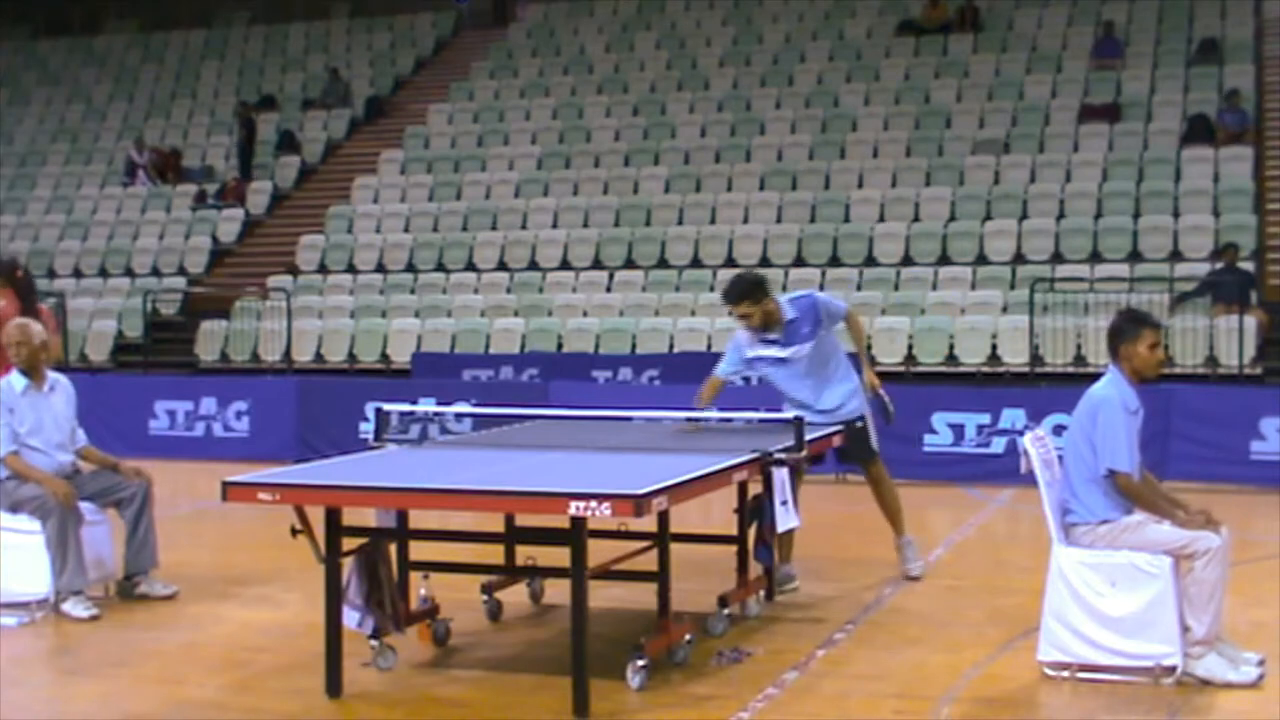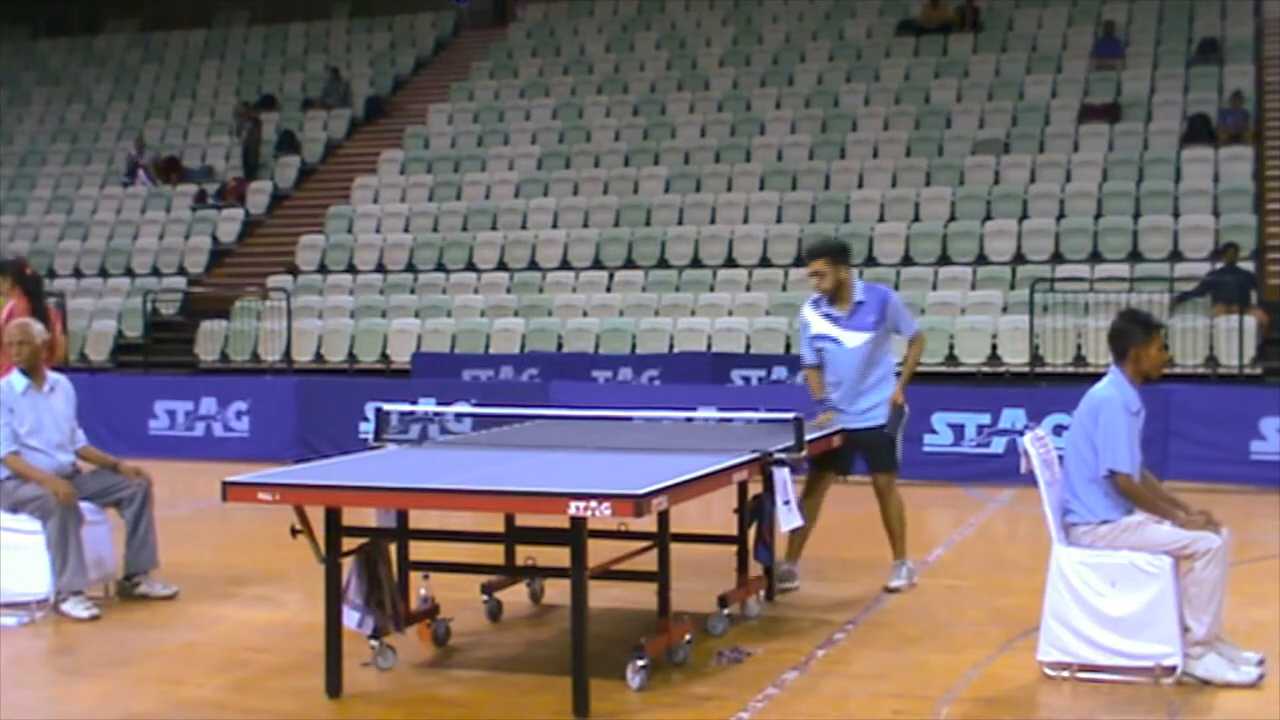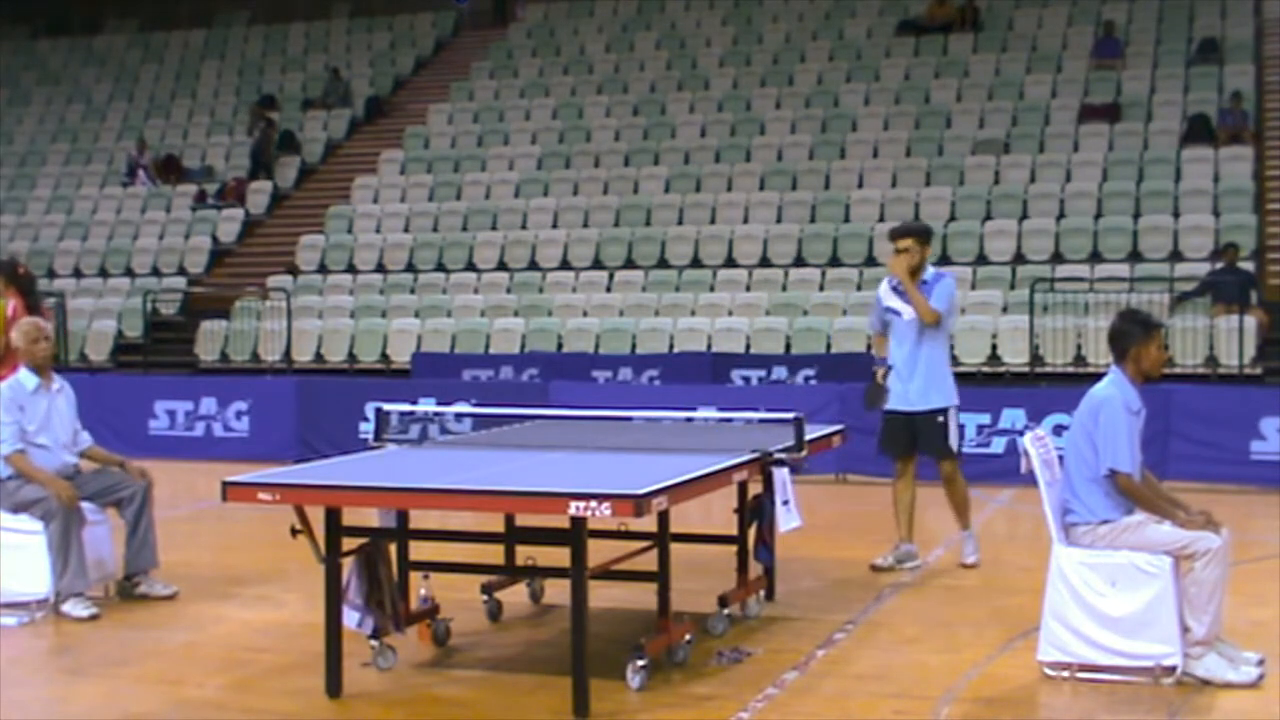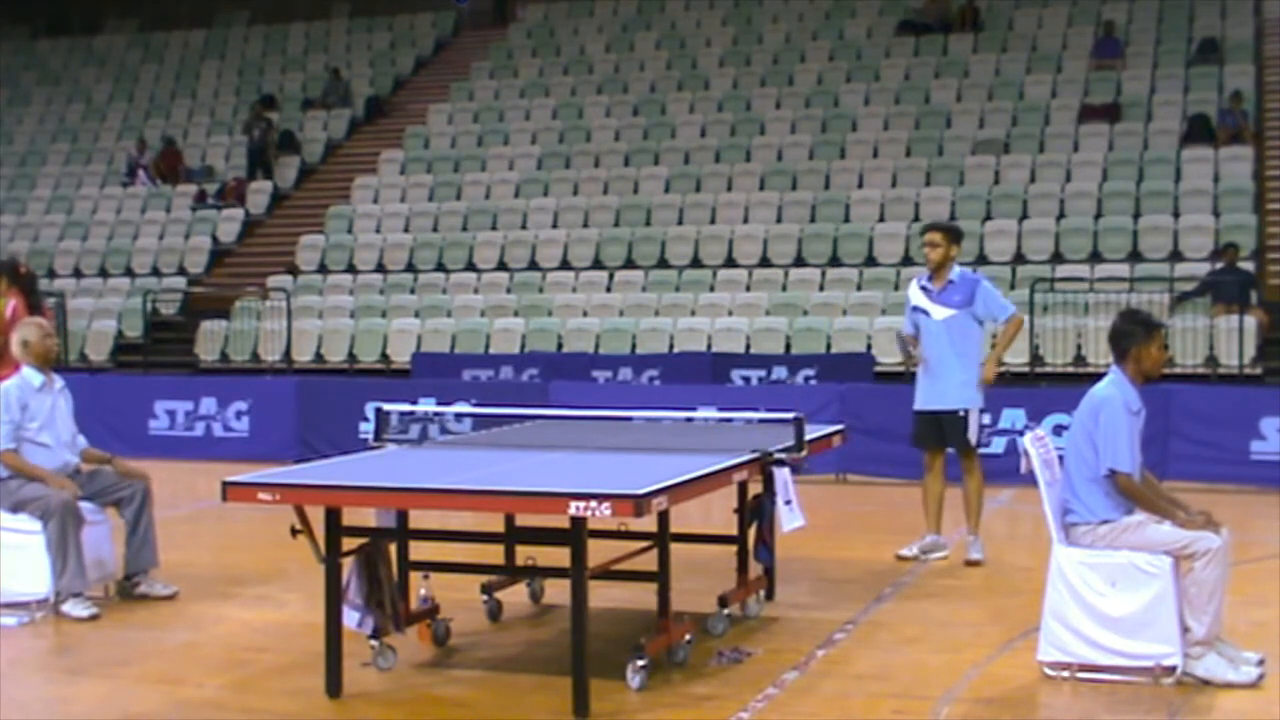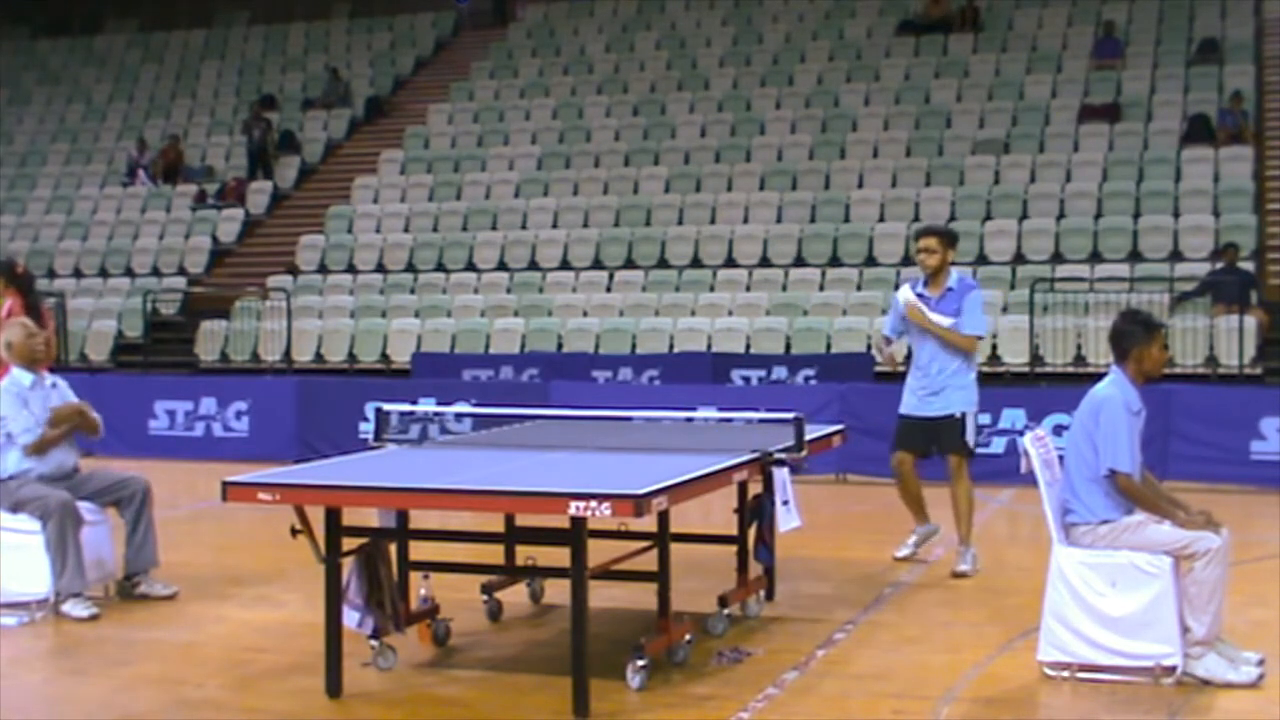
dt=1s
person 1, frame 1
left shoulder: (1123, 397)
right shoulder: (1109, 399)
left elbow: (1137, 472)
right elbow: (1124, 481)
left wrist: (1184, 509)
right wrist: (1179, 518)
left hip: (1116, 514)
right hip: (1099, 524)
left knee: (1215, 533)
right knee: (1206, 543)
left ankle: (1206, 638)
right ankle: (1197, 651)
person 1, frame 2
left shoulder: (1124, 397)
right shoulder: (1110, 400)
left elbow: (1137, 472)
right elbow: (1123, 482)
left wrist: (1185, 509)
right wrist: (1179, 519)
left hip: (1116, 515)
right hip: (1099, 524)
left knee: (1214, 534)
right knee: (1206, 544)
left ankle: (1206, 638)
right ankle: (1197, 651)
person 1, frame 3
left shoulder: (1124, 397)
right shoulder: (1111, 400)
left elbow: (1138, 472)
right elbow: (1124, 481)
left wrist: (1186, 510)
right wrist: (1180, 519)
left hip: (1117, 515)
right hip: (1099, 524)
left knee: (1215, 534)
right knee: (1206, 544)
left ankle: (1205, 638)
right ankle: (1196, 651)
person 1, frame 4
left shoulder: (1124, 397)
right shoulder: (1111, 400)
left elbow: (1137, 472)
right elbow: (1124, 481)
left wrist: (1186, 510)
right wrist: (1179, 518)
left hip: (1115, 515)
right hip: (1098, 524)
left knee: (1214, 534)
right knee: (1206, 544)
left ankle: (1205, 637)
right ankle: (1197, 651)
person 1, frame 5
left shoulder: (1124, 397)
right shoulder: (1112, 400)
left elbow: (1137, 472)
right elbow: (1124, 481)
left wrist: (1186, 510)
right wrist: (1180, 519)
left hip: (1116, 515)
right hip: (1099, 524)
left knee: (1216, 535)
right knee: (1206, 544)
left ankle: (1205, 638)
right ankle: (1197, 651)
person 2, frame 1
left shoulder: (812, 305)
right shoulder: (745, 341)
left elbow: (850, 316)
right elbow: (716, 379)
left wrist: (866, 367)
right wrist: (698, 413)
left hip: (846, 404)
right hip: (800, 415)
left knee: (875, 473)
left ankle: (903, 543)
right ankle: (784, 567)
person 2, frame 2
left shoulder: (882, 299)
right shoulder: (811, 314)
left elbow: (915, 338)
right elbow: (812, 367)
left wrist: (901, 386)
right wrist: (824, 407)
left hip: (879, 412)
right hip: (834, 415)
left knee: (884, 485)
right knee: (814, 485)
left ankle: (902, 563)
right ankle: (789, 566)
person 2, frame 3
left shoulder: (943, 282)
right shoulder: (886, 288)
left elbow: (930, 318)
left wrist: (906, 281)
right wrist: (882, 363)
left hip: (936, 397)
right hip: (898, 397)
left knee: (948, 469)
right knee: (902, 470)
left ankle: (967, 534)
right ankle: (905, 547)
person 2, frame 4
left shoulder: (974, 285)
right shoulder: (915, 289)
left elbow: (1014, 320)
left wrist: (992, 360)
right wrist: (909, 350)
left hip: (962, 394)
right hip: (927, 393)
left knee: (969, 461)
right knee: (931, 463)
left ankle: (974, 539)
right ankle: (933, 538)
person 2, frame 5
left shoulder: (968, 291)
right shoulder: (906, 294)
left elbow: (970, 343)
right elbow: (888, 334)
left wrist: (927, 324)
right wrist: (883, 347)
left hip: (955, 398)
right hip: (916, 398)
left knee: (957, 467)
right knee: (901, 463)
left ankle: (965, 550)
right ankle: (923, 525)
person 3, frame 1
left shoulder: (63, 386)
left wrist: (117, 465)
right wrist: (48, 480)
left hip: (68, 476)
left knee: (135, 486)
right knee: (60, 503)
left ankle: (136, 577)
right ankle: (69, 594)
person 3, frame 2
left shoulder: (62, 385)
left wrist: (118, 465)
right wrist: (47, 480)
left hip: (69, 476)
left knee: (135, 486)
right knee: (60, 503)
left ankle: (136, 576)
right ankle: (68, 594)
person 3, frame 3
left shoulder: (63, 389)
left elbow: (80, 442)
left wrist: (123, 463)
right wrist: (50, 481)
left hip: (69, 476)
left knee: (136, 486)
right knee: (62, 505)
left ankle: (136, 576)
right ankle: (69, 594)
person 3, frame 4
left shoulder: (61, 389)
left wrist: (112, 460)
right wrist: (49, 477)
left hip: (69, 476)
left knee: (135, 487)
right knee: (61, 503)
left ankle: (136, 576)
right ankle: (69, 594)
person 3, frame 5
left shoulder: (57, 385)
left elbow: (95, 428)
right elbow: (33, 445)
left wrist: (79, 413)
right wrist: (72, 421)
left hip: (68, 476)
left knee: (136, 486)
right knee: (60, 504)
left ankle: (135, 576)
right ankle: (68, 594)
